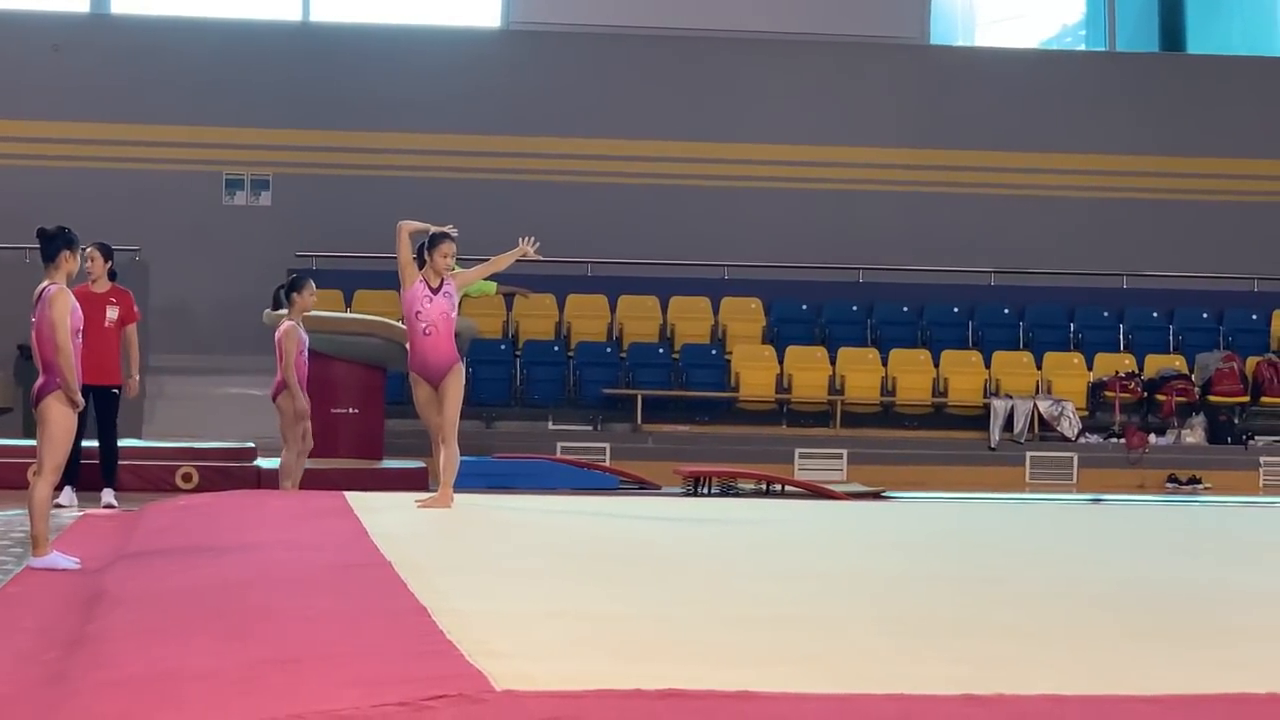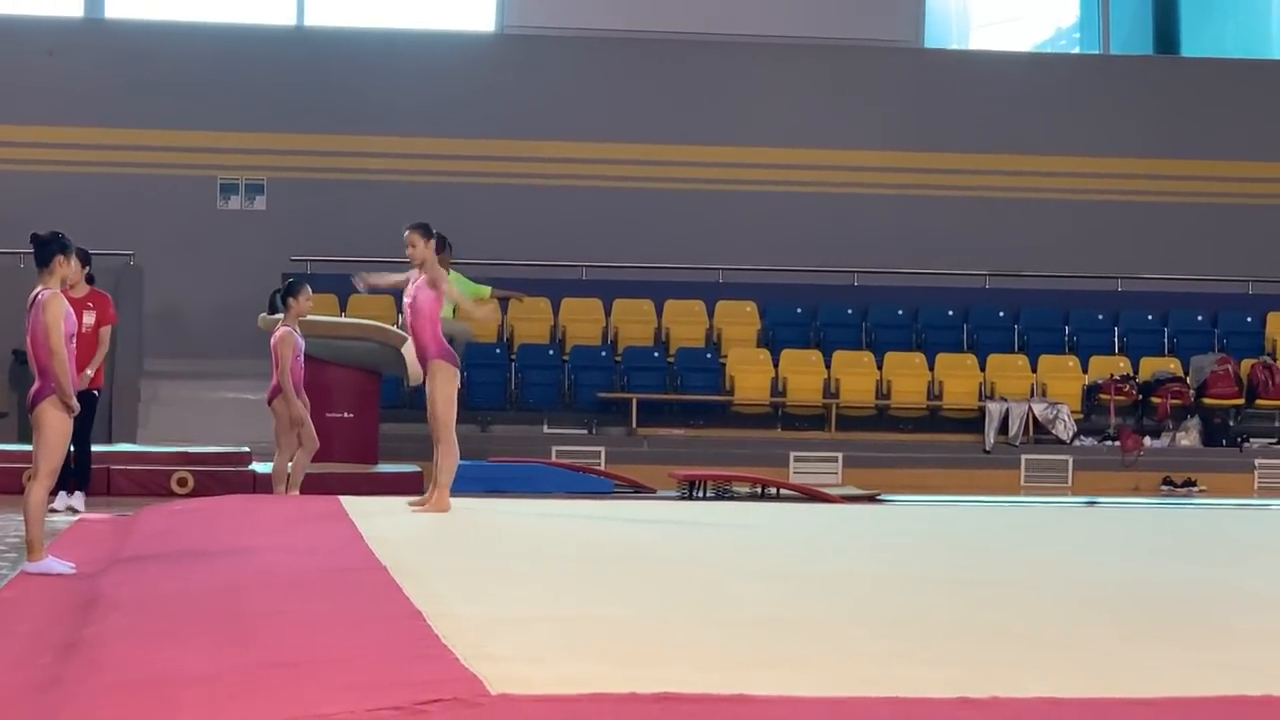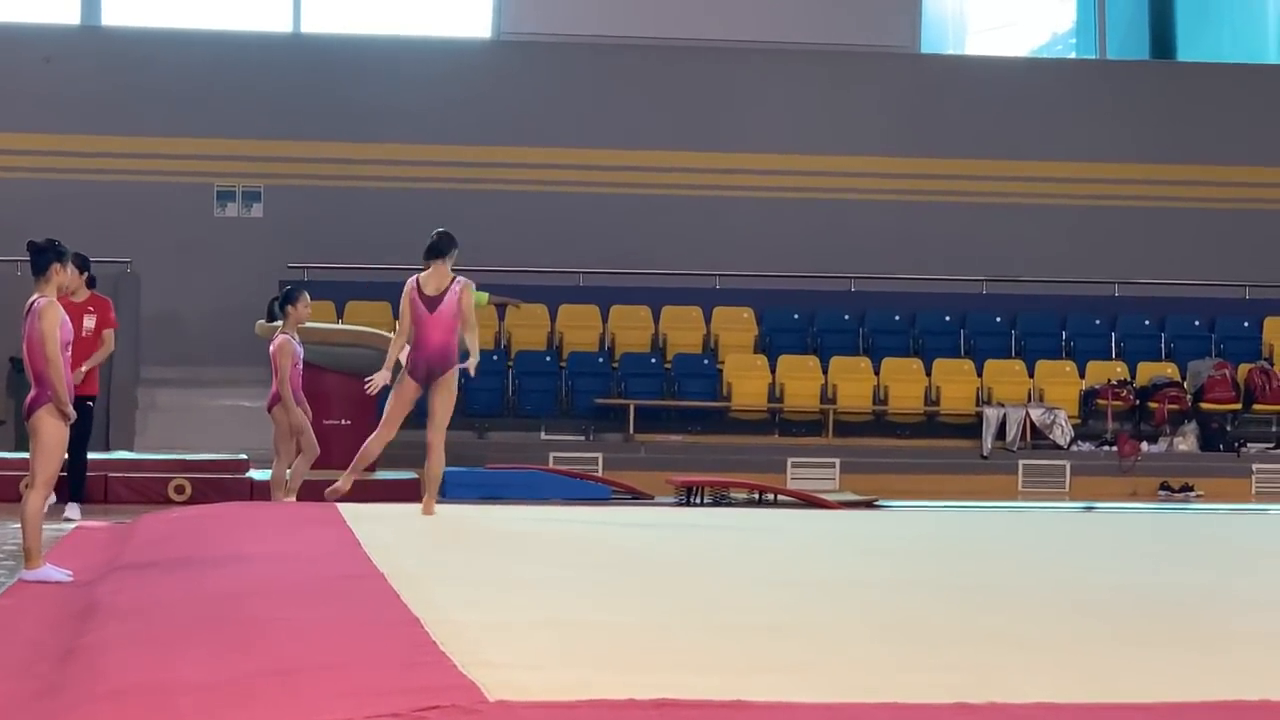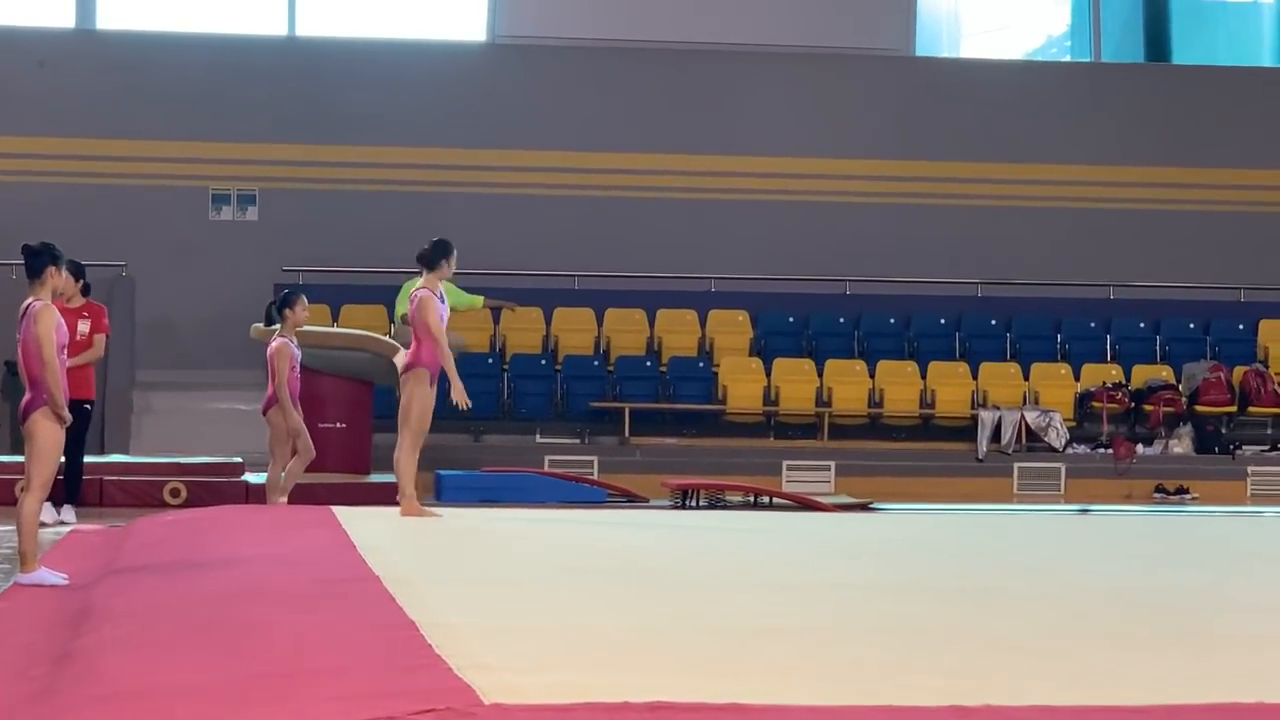
dt=0.4s
person 1, frame 1
left shoulder: (42, 292)
right shoulder: (60, 294)
left elbow: (39, 343)
right elbow: (62, 347)
right wrist: (74, 393)
left hip: (47, 390)
right hip: (58, 393)
left knee: (45, 474)
right knee: (48, 475)
left ankle: (42, 548)
right ankle: (40, 552)
person 1, frame 2
left shoulder: (37, 297)
right shoulder: (54, 299)
left elbow: (34, 348)
right elbow: (57, 352)
right wrist: (69, 397)
left hip: (43, 394)
right hip: (53, 398)
left knee: (41, 479)
right knee: (43, 479)
left ankle: (38, 553)
right ankle: (35, 556)
person 1, frame 3
left shoulder: (33, 305)
right shoulder: (50, 307)
left elbow: (31, 357)
right elbow: (53, 360)
right wrist: (65, 405)
left hip: (39, 402)
right hip: (49, 405)
left knee: (38, 487)
right knee: (41, 487)
left ankle: (35, 561)
right ankle: (33, 564)
person 1, frame 4
left shoulder: (27, 308)
right shoulder: (45, 310)
left elbow: (25, 360)
right elbow: (49, 363)
right wrist: (61, 409)
left hip: (34, 405)
right hip: (45, 408)
left knee: (33, 490)
right knee: (36, 490)
left ankle: (30, 564)
right ankle: (28, 568)
person 2, frame 1
left shoulder: (454, 282)
right shoulder: (410, 279)
left elbow: (491, 266)
right elbow: (402, 229)
left wrist: (520, 252)
right wrist: (432, 229)
left hip: (449, 367)
right hip: (419, 370)
left knee: (448, 434)
right knee: (436, 435)
left ankle: (445, 493)
right ankle: (441, 491)
person 2, frame 2
left shoulder: (436, 274)
right shoulder: (416, 276)
left elbow: (463, 303)
right elbow: (399, 279)
right wrist: (370, 279)
left hip: (440, 360)
right hip: (434, 360)
left knee: (445, 431)
right knee: (438, 431)
left ankle: (441, 496)
right ankle: (434, 492)
person 2, frame 3
left shoulder: (411, 285)
right shoulder: (464, 287)
left elbow: (403, 333)
right elbow: (470, 326)
left wrist: (386, 370)
right wrist: (474, 355)
left hip: (416, 364)
right hip: (442, 365)
left knee: (386, 429)
right knee: (436, 440)
left ankle: (348, 478)
right ankle: (428, 503)
person 2, frame 4
left shoulder: (429, 291)
right shoulder: (426, 297)
right elbow: (440, 343)
right wrist: (456, 382)
left hip: (423, 369)
right hip: (419, 371)
left knee: (414, 439)
right knee: (408, 439)
left ankle: (408, 497)
right ankle: (409, 502)
person 3, frame 1
left shoulder: (123, 297)
right shoulder: (74, 295)
left elbow: (131, 339)
left wrist: (134, 375)
left hip: (109, 379)
right hip: (77, 377)
left knee: (108, 436)
right knee: (72, 434)
left ankle: (108, 491)
right ankle: (68, 489)
person 3, frame 2
left shoulder: (101, 300)
left elbow: (104, 342)
left wrist: (89, 372)
left hip: (88, 382)
left knee: (81, 437)
left ankle: (79, 493)
right ankle: (62, 492)
person 3, frame 3
left shoulder: (102, 305)
right shoulder: (56, 304)
left elbow: (108, 345)
left wrist: (83, 370)
left hip: (84, 389)
left knee: (77, 447)
left ankle: (74, 503)
person 3, frame 4
left shoulder: (96, 311)
left elbow: (98, 350)
left wrist: (66, 363)
left hip: (81, 393)
left knee: (74, 451)
left ankle: (69, 506)
right ankle: (47, 504)
person 4, frame 1
left shoulder: (296, 325)
right shoulder: (290, 328)
right elbow: (287, 366)
left wrist: (303, 396)
right wrist: (298, 398)
left hip: (295, 392)
right hip: (288, 392)
left knee: (305, 444)
right knee: (292, 446)
left ankle: (291, 493)
person 4, frame 2
left shoulder: (293, 330)
right shoulder: (286, 333)
right elbow: (283, 372)
left wrist: (302, 398)
right wrist: (294, 404)
left hip: (291, 396)
right hip: (284, 396)
left knee: (310, 444)
right knee: (285, 451)
left ankle: (292, 491)
right ankle: (280, 497)
person 4, frame 3
left shoulder: (292, 337)
right shoulder: (284, 341)
right elbow: (282, 380)
left wrist: (304, 405)
right wrist: (293, 413)
left hip: (291, 403)
right hip: (284, 404)
left knee: (311, 450)
right knee: (284, 458)
left ankle: (289, 496)
person 4, frame 4
left shoulder: (290, 340)
right shoulder: (282, 344)
right elbow: (280, 384)
left wrist: (295, 411)
right wrist: (291, 416)
left hip: (286, 405)
right hip: (279, 406)
left knee: (306, 453)
right knee: (279, 461)
left ankle: (281, 497)
right ankle: (273, 507)
